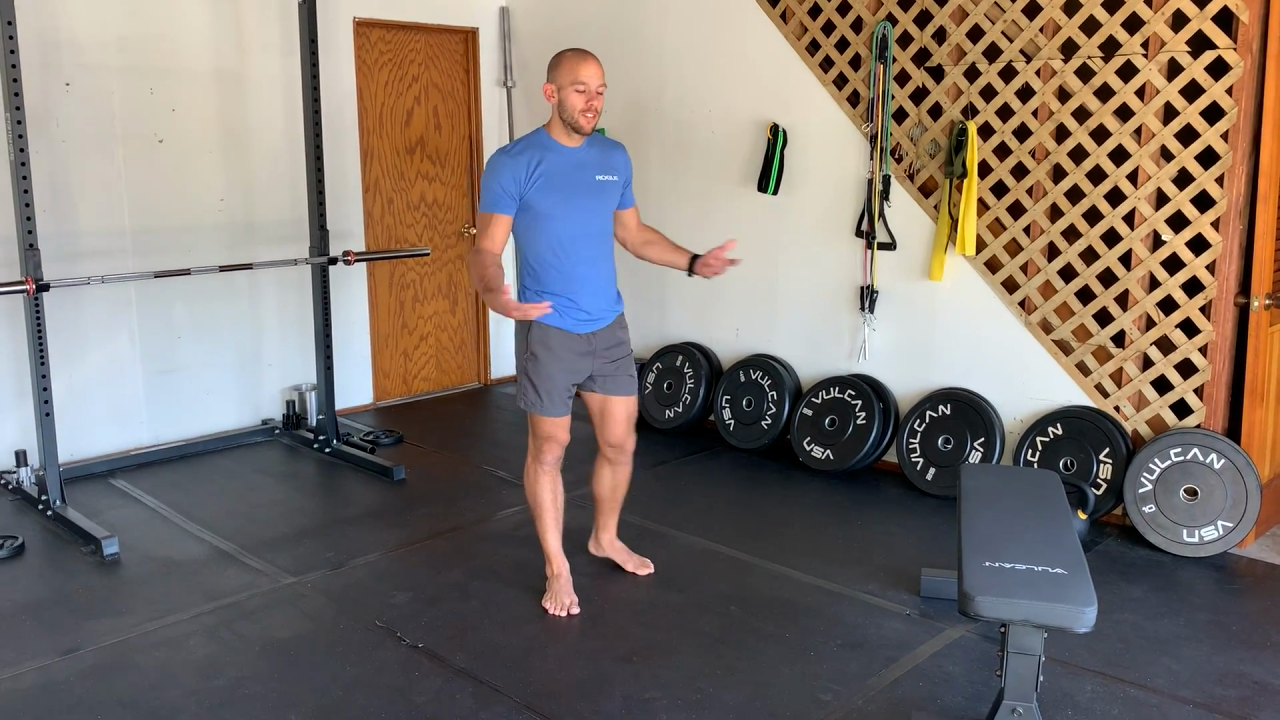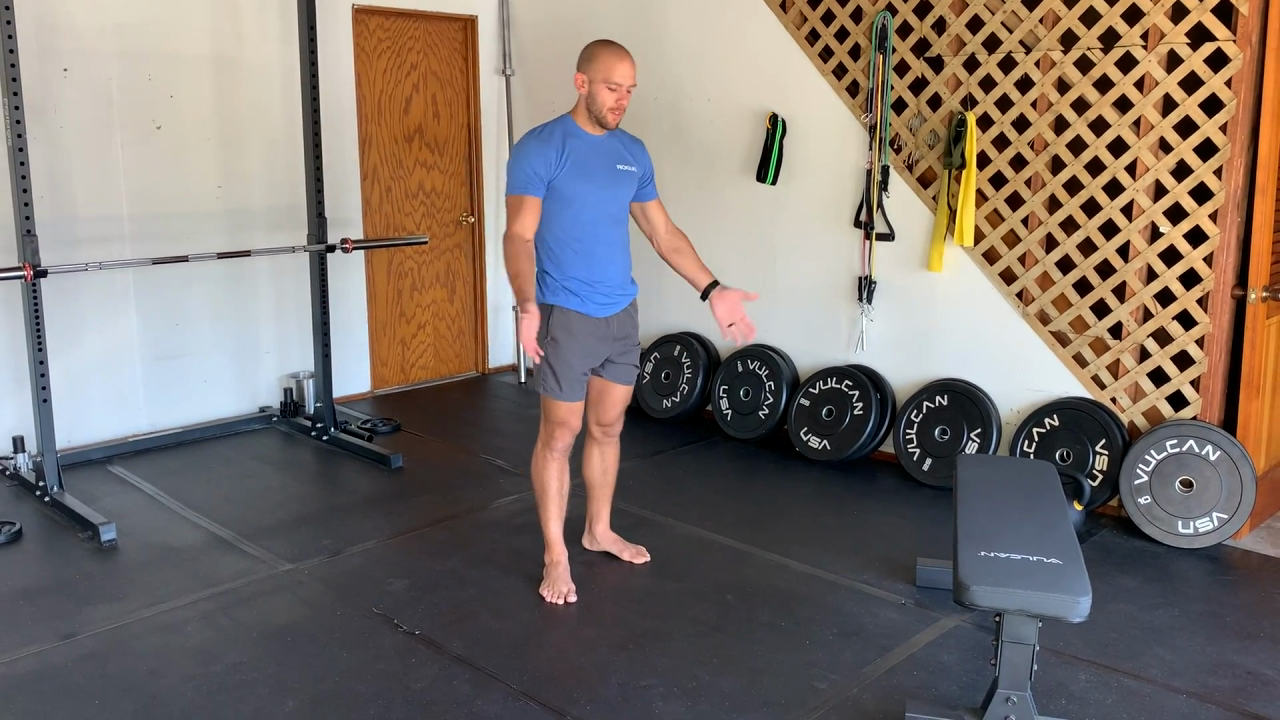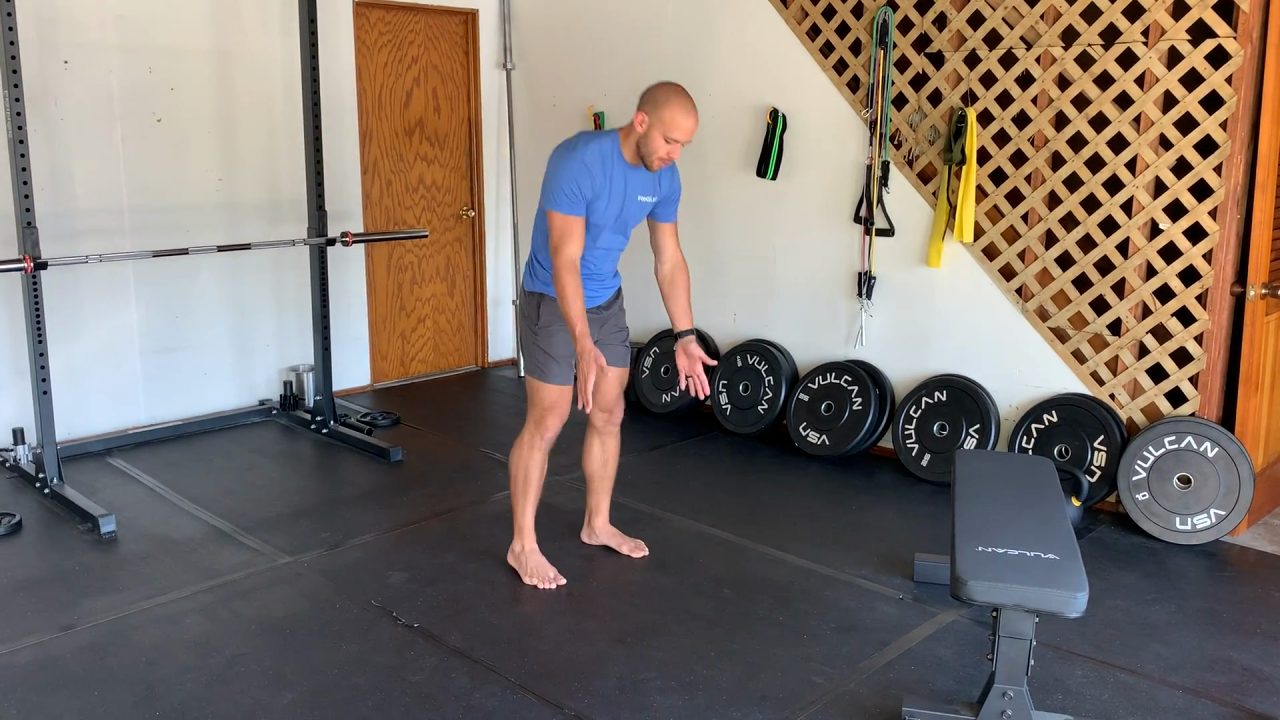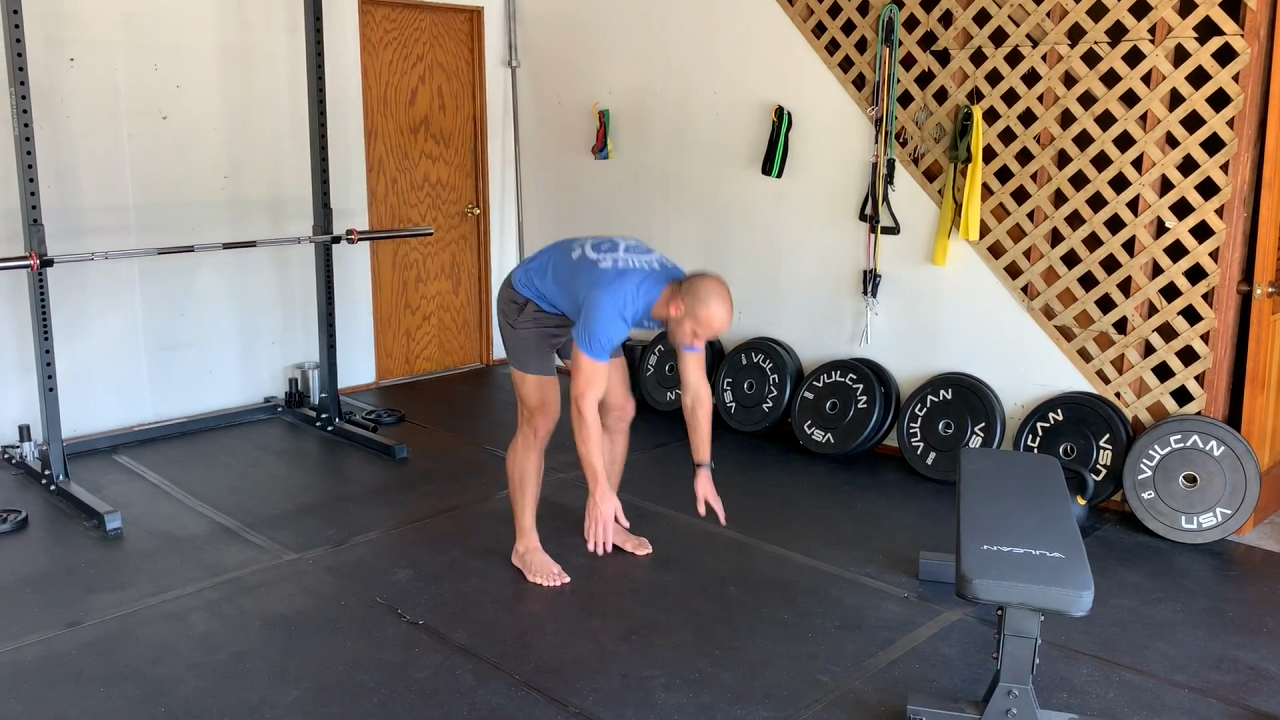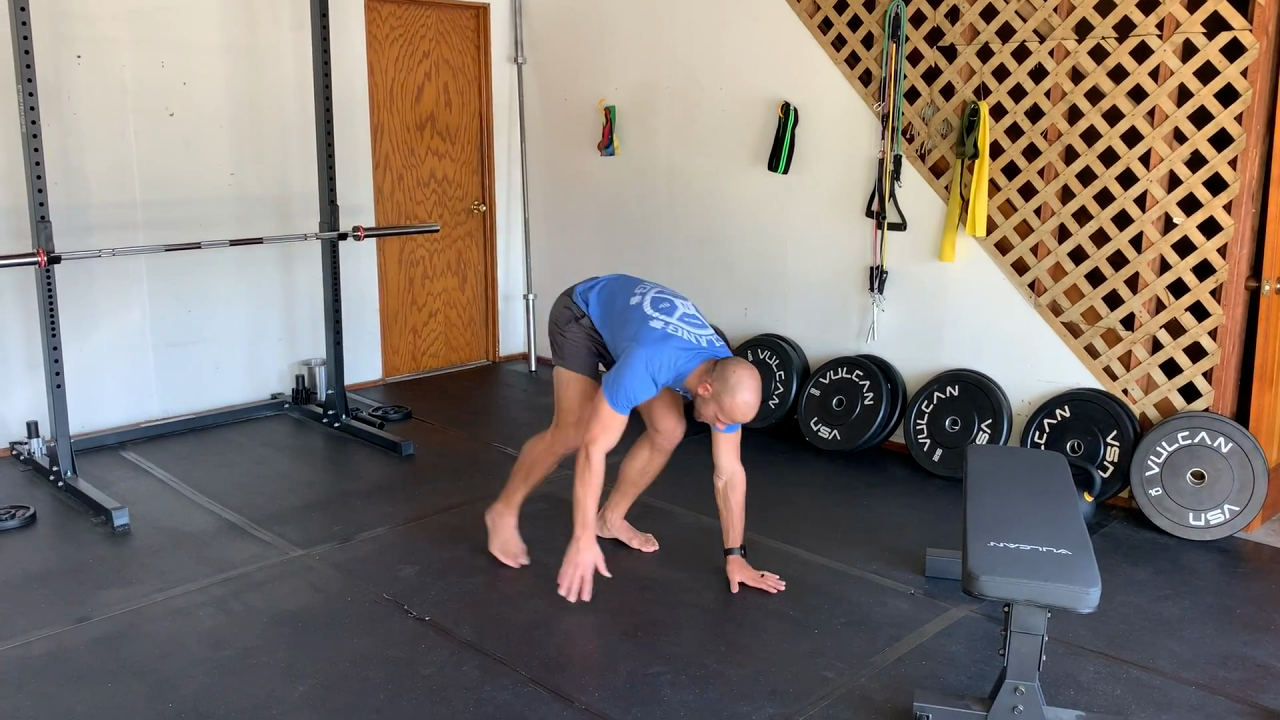
dt=0.4s
person 1, frame 1
left shoulder: (615, 158)
right shoulder: (513, 164)
left elbow: (632, 231)
right elbow: (488, 247)
left wrist: (694, 262)
right wrist: (498, 297)
left hip: (610, 328)
right hip: (550, 333)
left knee: (619, 443)
right knee: (549, 450)
left ankle: (606, 537)
right ankle: (556, 567)
person 1, frame 2
left shoulder: (633, 152)
right shoulder: (539, 148)
left elbow: (662, 232)
right elbow: (520, 235)
left wrist: (713, 290)
right wrist: (526, 304)
left hip: (622, 314)
right hip: (566, 317)
left knee: (607, 428)
right knee: (560, 435)
left ankle: (598, 530)
right ankle: (555, 555)
person 1, frame 3
left shoulder: (664, 176)
right shoulder: (578, 161)
left elbow: (670, 260)
right elbow: (565, 259)
left wrist: (685, 337)
right wrist: (583, 346)
left hip: (606, 299)
right hip: (550, 298)
left knee: (609, 414)
right knee: (546, 422)
left ankle: (597, 524)
right ankle: (522, 543)
person 1, frame 4
left shoulder: (688, 303)
right shoulder: (613, 307)
left elbow: (696, 389)
right elbow: (585, 403)
left wrist: (702, 469)
right wrist: (599, 490)
left hip: (576, 300)
right hip: (529, 302)
left knee: (620, 410)
right knee: (540, 420)
left ankle: (602, 523)
right ankle: (525, 544)
person 1, frame 5
left shoulder: (732, 379)
right shoulder: (650, 368)
left elbow: (728, 472)
right elbow: (593, 450)
left wrist: (735, 555)
right wrist: (582, 539)
left hip: (633, 316)
right hip: (582, 312)
left knee: (669, 431)
right knee: (572, 431)
left ankle: (609, 519)
right ankle: (504, 511)
